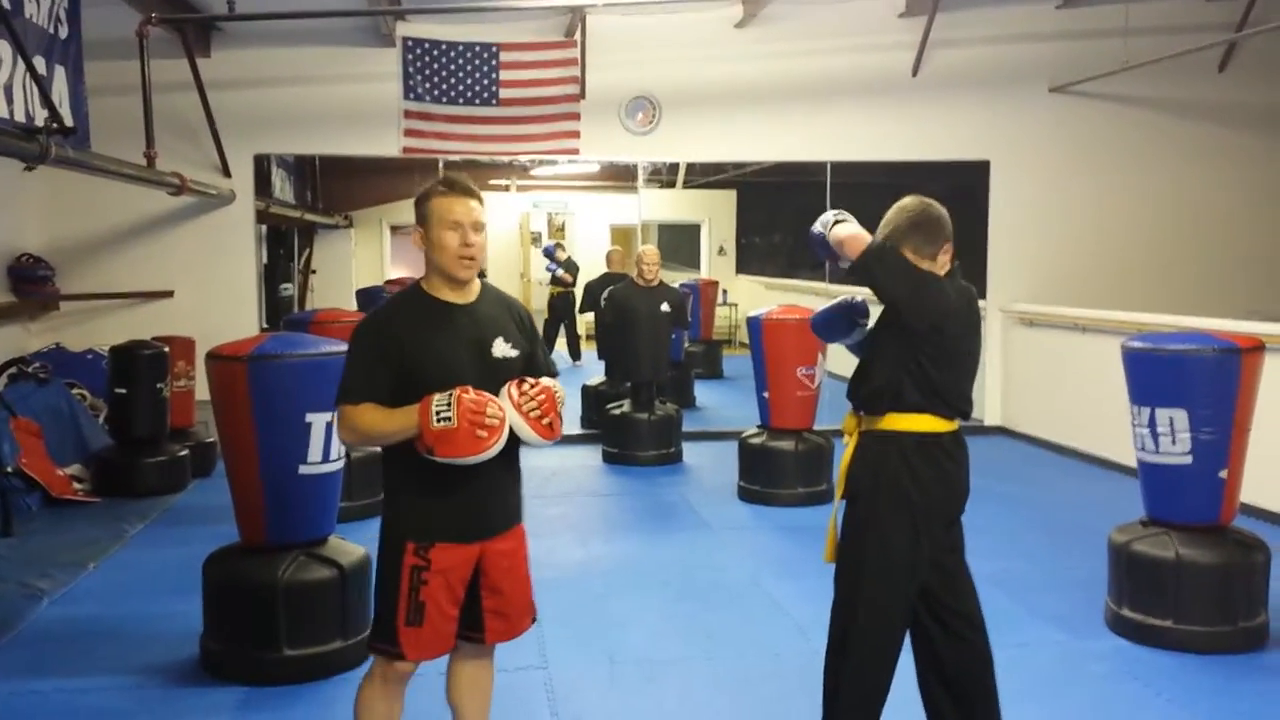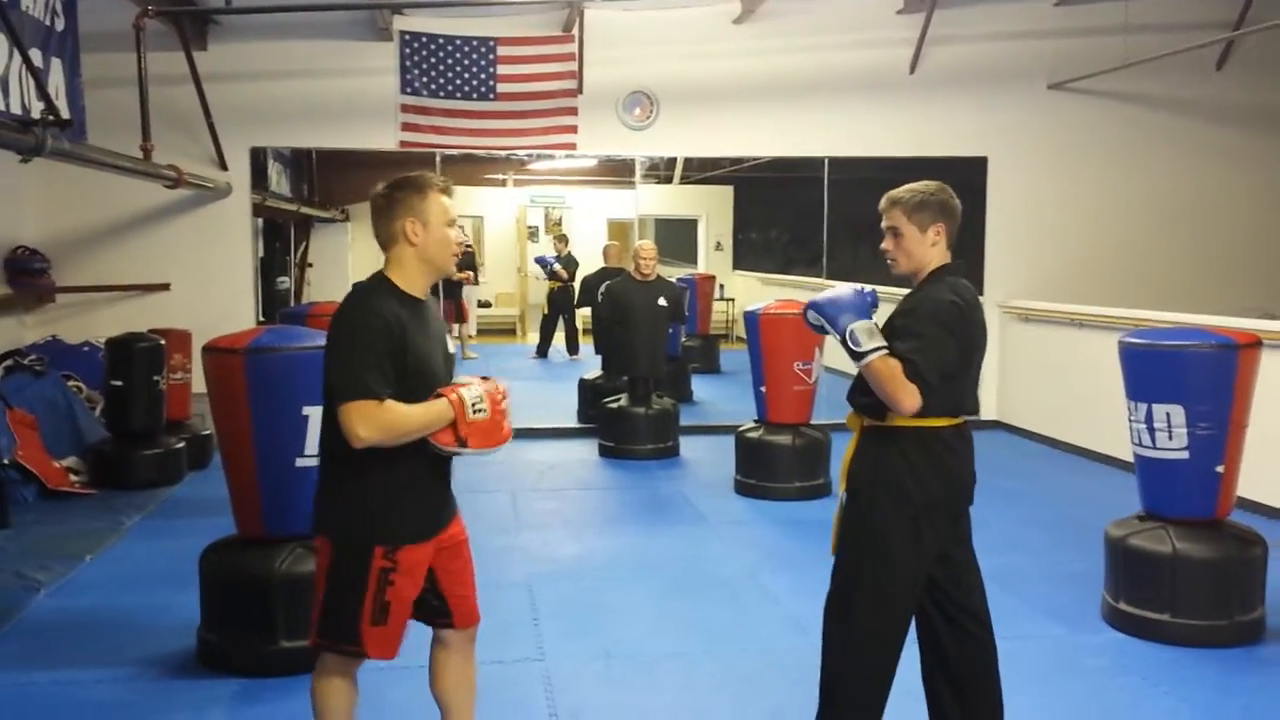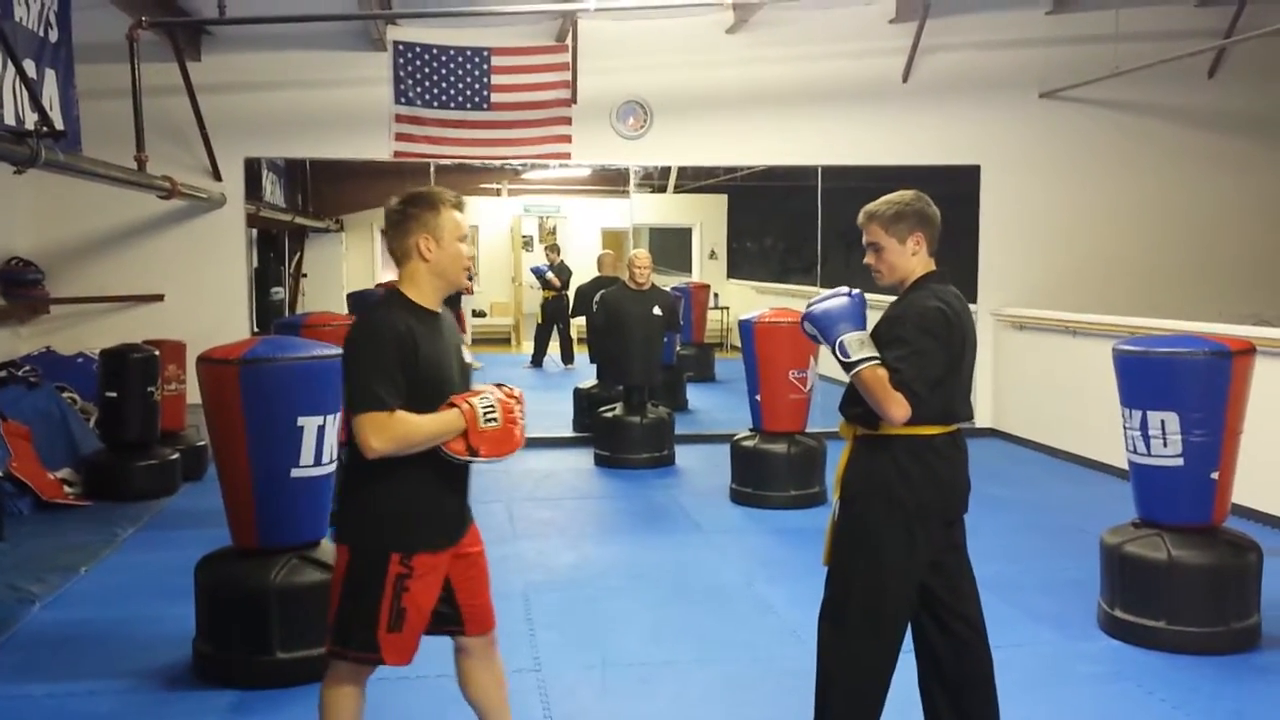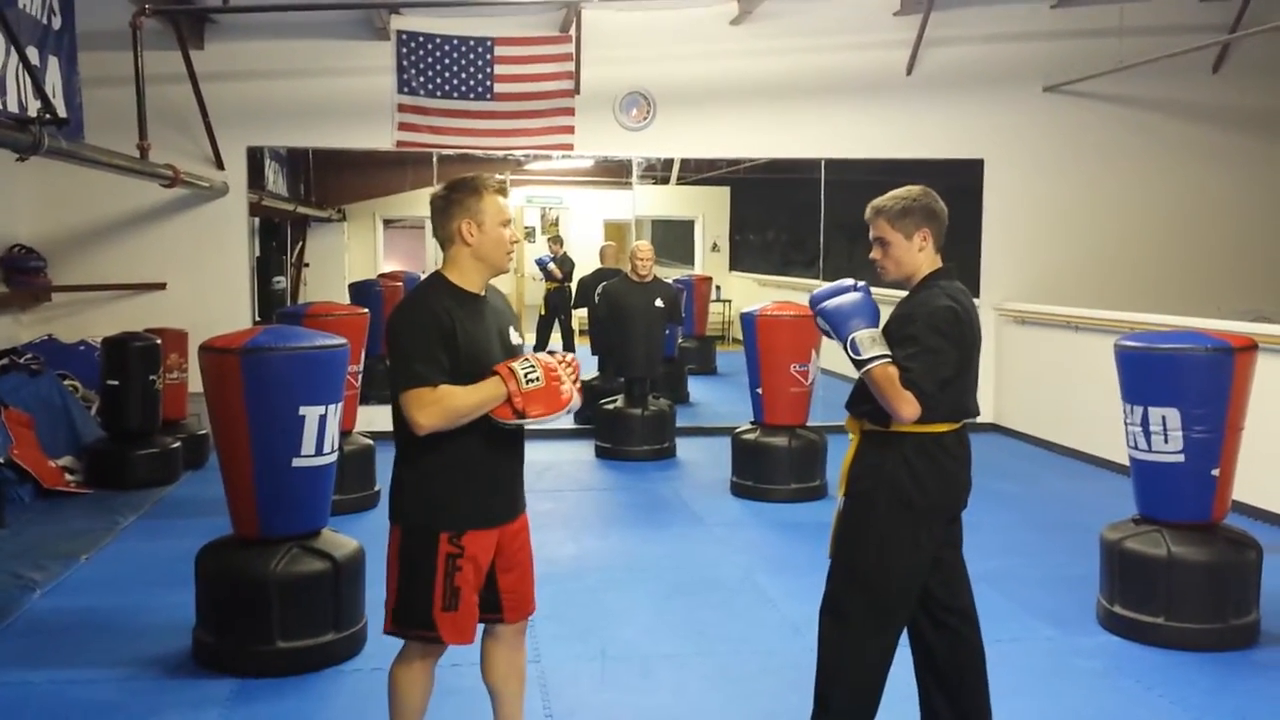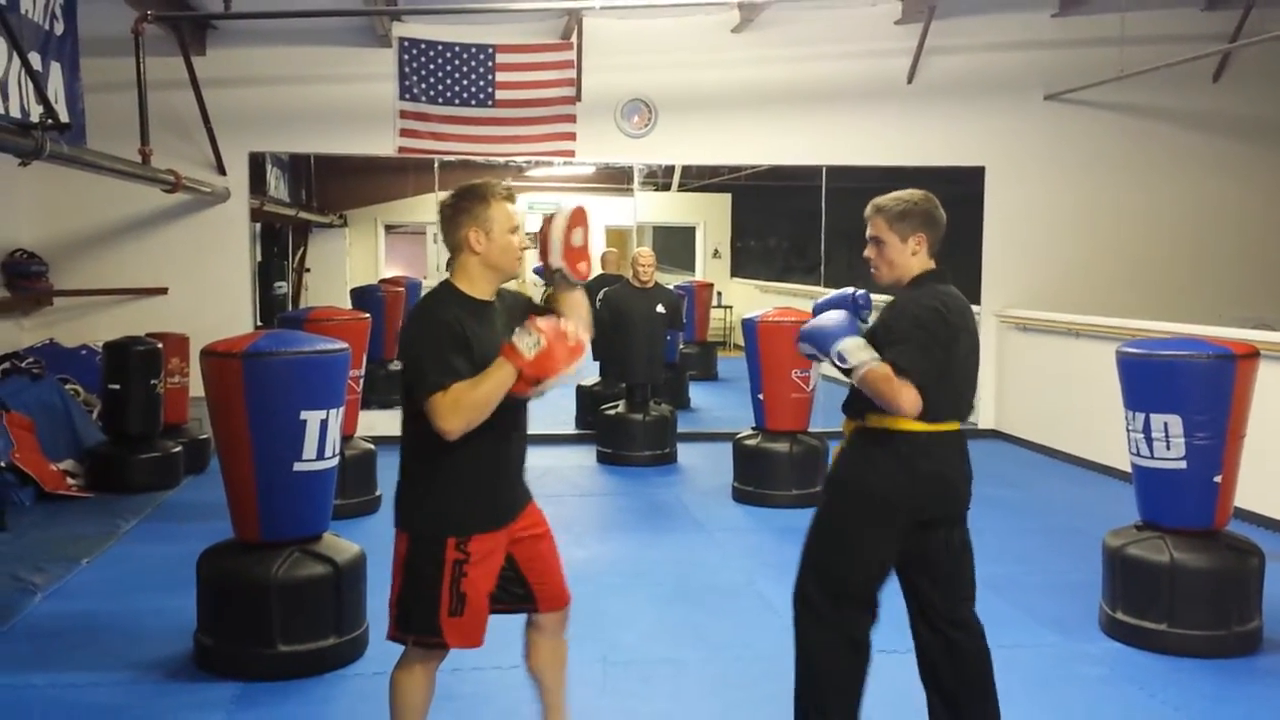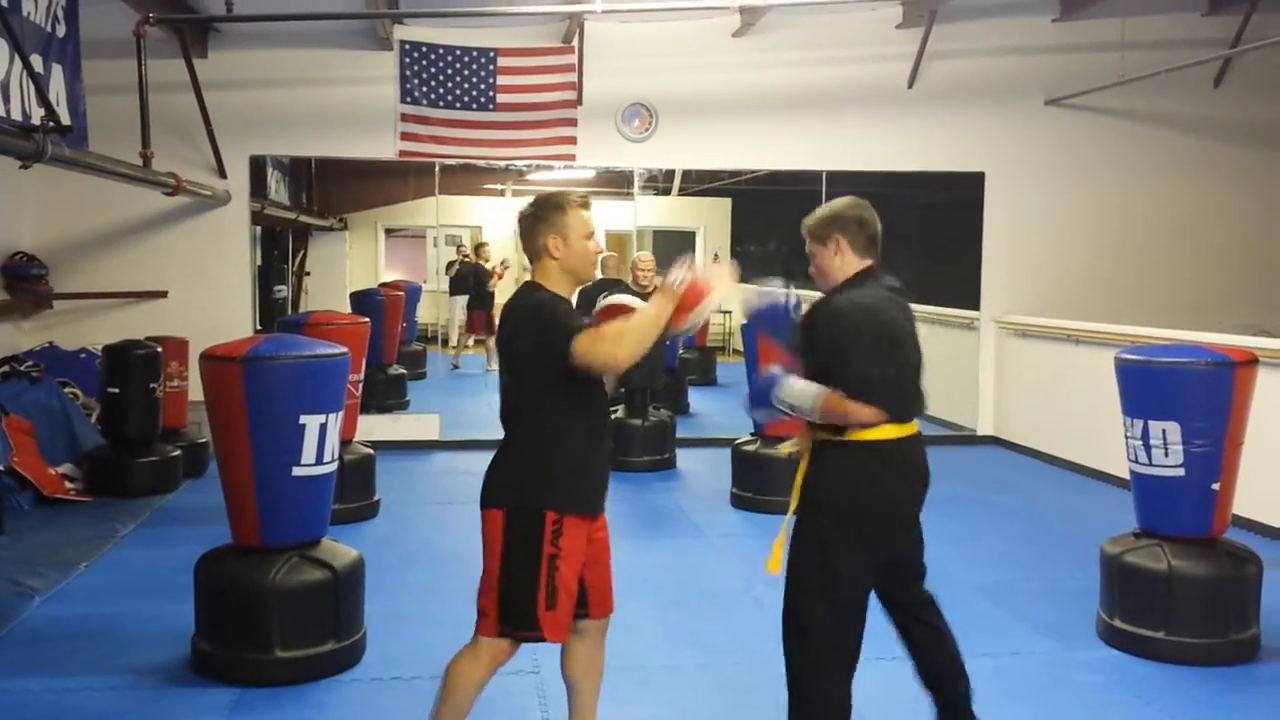
dt=0.5s
person 1, frame 1
left shoulder: (510, 312)
right shoulder: (388, 323)
left elbow: (546, 388)
right elbow: (352, 424)
left wrist: (545, 400)
right wrist: (424, 415)
left hip: (498, 518)
right hip: (423, 526)
left knee: (478, 643)
right knee: (398, 659)
person 1, frame 2
left shoulder: (426, 306)
right shoulder: (367, 314)
right elbow: (365, 426)
left wrist: (474, 397)
right wrist: (456, 408)
left hip: (434, 513)
right hip: (370, 523)
left knee: (458, 629)
right knee: (346, 652)
person 1, frame 3
left shoulder: (442, 319)
right shoulder: (381, 329)
right elbow: (378, 436)
left wrist: (491, 406)
right wrist: (468, 417)
left hip: (450, 522)
right hip: (387, 532)
left knee: (478, 637)
right knee: (355, 661)
person 1, frame 4
left shoulder: (497, 303)
right shoulder: (423, 311)
right elbow: (425, 413)
left wrist: (550, 380)
right wrist: (511, 381)
left hip: (503, 505)
right hip: (440, 514)
left knee: (509, 625)
right knee: (425, 643)
person 1, frame 5
left shoulder: (511, 304)
right shoulder: (434, 320)
left elbow: (573, 336)
right elbow: (452, 417)
left wrist: (565, 272)
right wrist: (516, 357)
left hip: (510, 502)
right hip: (446, 517)
left knee: (550, 611)
right knee: (428, 646)
person 1, frame 6
left shoulder: (553, 309)
right shoulder: (533, 312)
left elbow: (596, 360)
right elbow: (612, 351)
right wrist: (663, 302)
left hip: (574, 499)
right hip: (534, 502)
left knee: (591, 621)
right knee: (500, 635)
person 2, frame 1
left shoulder: (940, 300)
right shoulder: (944, 300)
left elbow: (851, 243)
right elbow: (900, 362)
left wrist: (834, 223)
right wrist: (854, 333)
left hip: (903, 467)
right hip: (924, 463)
left knee: (867, 610)
right knee: (942, 602)
person 2, frame 2
left shoulder: (937, 304)
right shoulder: (950, 295)
left elbow: (906, 397)
left wrist: (857, 329)
right wrist: (856, 322)
left hip: (907, 468)
right hip: (935, 463)
left knee: (864, 611)
right knee: (952, 603)
person 2, frame 3
left shoulder: (922, 312)
right shoulder: (942, 302)
left elbow: (895, 405)
left wrist: (848, 339)
right wrist: (847, 332)
left hip: (898, 476)
right hip: (930, 471)
left knee: (858, 619)
right knee: (947, 612)
person 2, frame 4
left shoulder: (934, 309)
right shoulder: (944, 298)
left elbow: (904, 404)
right elbow: (909, 380)
left wrist: (860, 336)
right wrist: (857, 324)
left hip: (904, 475)
right hip: (930, 470)
left knee: (858, 612)
right knee: (942, 606)
person 2, frame 5
left shoulder: (916, 309)
right shoulder: (948, 303)
left elbow: (905, 397)
left wrist: (846, 347)
right wrist: (857, 330)
left hip: (887, 468)
right hip: (939, 467)
left knee: (829, 604)
right knee: (947, 609)
person 2, frame 6
left shoulder: (851, 311)
right shoulder: (887, 296)
left elbow: (865, 410)
left wrist: (792, 391)
left hip: (853, 475)
right hip: (899, 466)
left knee: (819, 619)
right knee: (910, 598)
